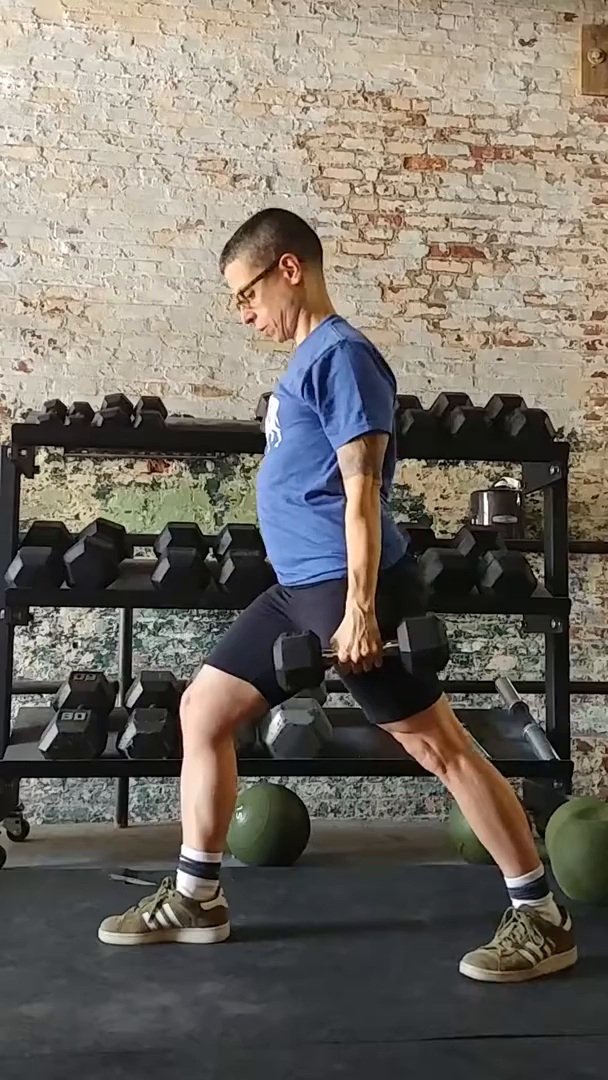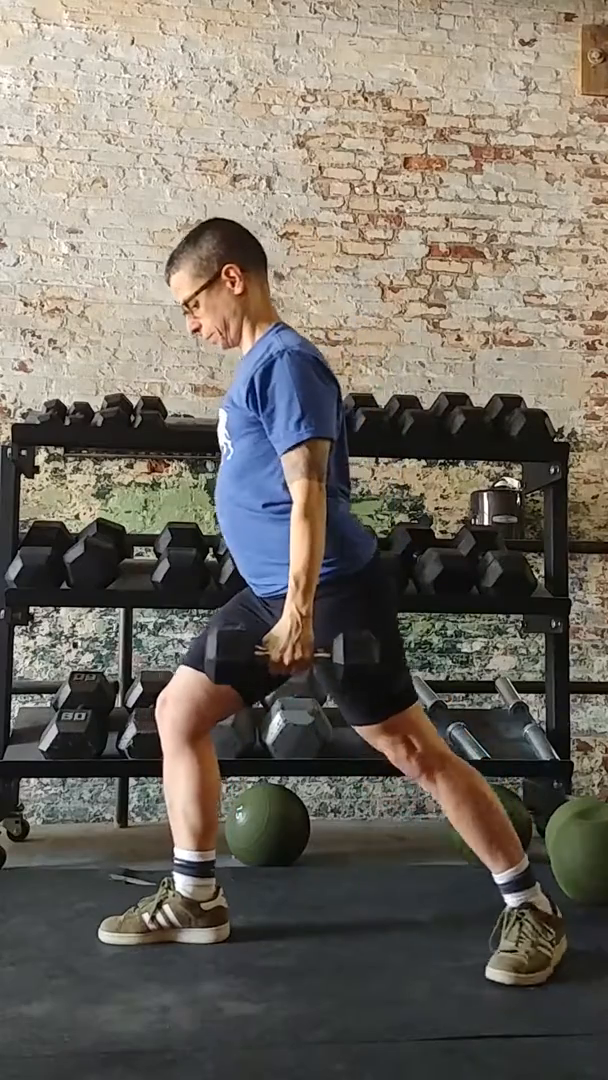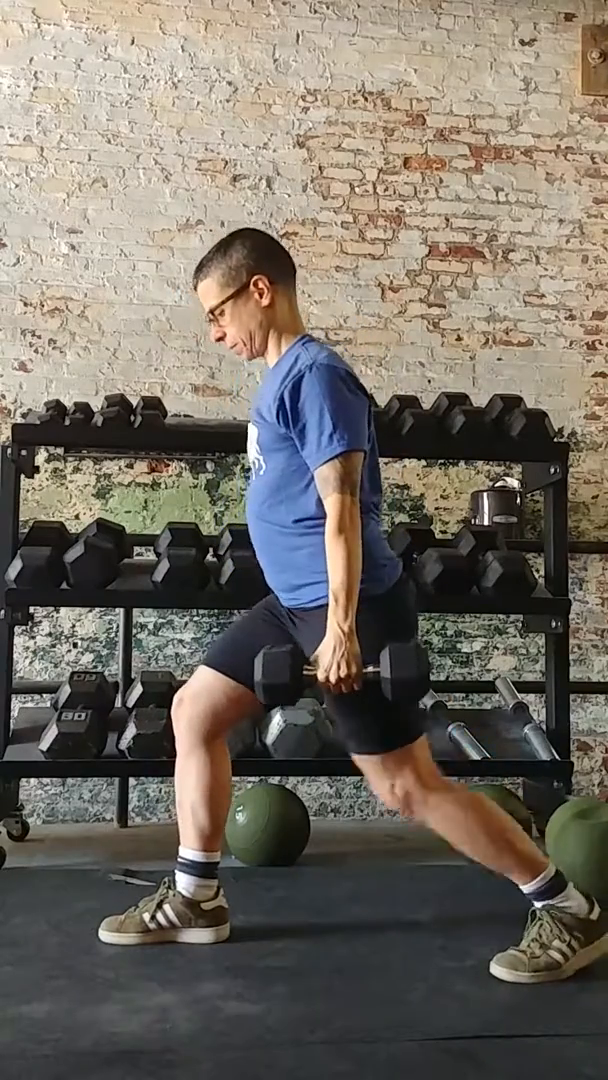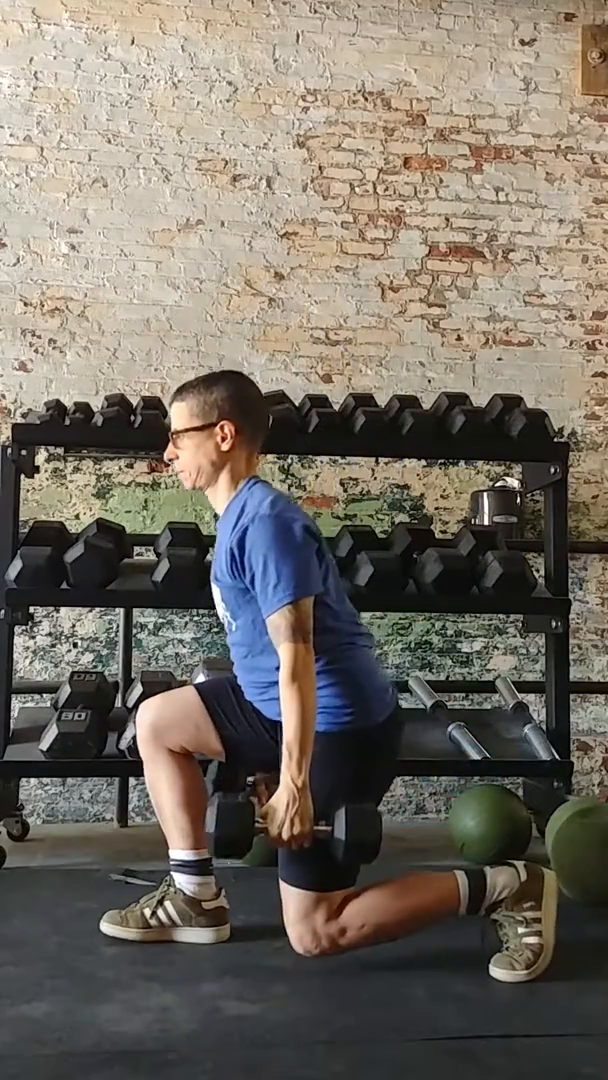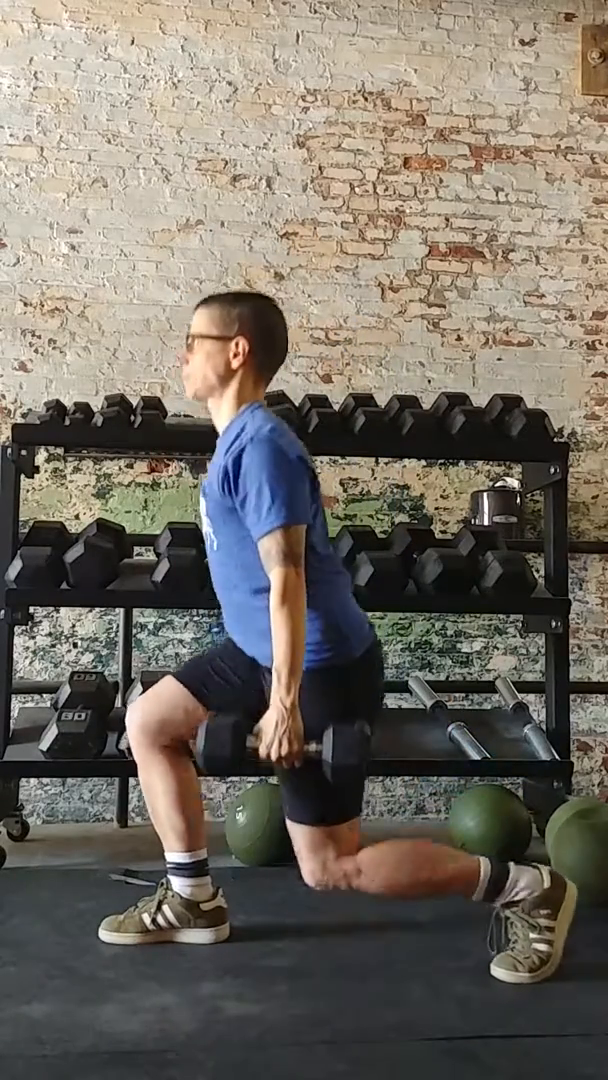
dt=0.7s
person 1, frame 1
left shoulder: (342, 354)
right shoulder: (308, 360)
left elbow: (363, 492)
left wrist: (360, 608)
left hip: (347, 588)
right hip: (299, 586)
left knee: (440, 745)
right knee: (201, 711)
left ankle: (542, 917)
right ankle: (195, 898)
person 1, frame 2
left shoulder: (285, 361)
right shoulder: (257, 366)
left elbow: (309, 496)
left wrist: (301, 610)
left hip: (331, 589)
right hip: (270, 589)
left knee: (416, 750)
right knee: (178, 712)
left ankle: (531, 907)
right ankle: (194, 898)
person 1, frame 3
left shoulder: (315, 374)
right shoulder: (284, 376)
left elbow: (341, 511)
left wrist: (342, 626)
left hip: (350, 606)
right hip: (295, 601)
left knee: (407, 785)
right knee: (192, 712)
right ankle: (194, 898)
person 1, frame 4
left shoulder: (265, 521)
right shoulder: (241, 515)
left elbow: (297, 657)
left wrist: (294, 783)
right wrist: (271, 758)
left hip: (338, 726)
right hip: (286, 710)
left knee: (315, 932)
right knee: (156, 723)
left ankle: (507, 889)
right ankle: (195, 898)
person 1, frame 5
left shoulder: (259, 444)
right shoulder: (237, 440)
left elbow: (288, 580)
left wrist: (284, 702)
right wrist: (268, 685)
left hip: (323, 664)
right hip: (265, 651)
left knee: (330, 864)
right knee: (148, 723)
left ankle: (527, 888)
right ankle: (192, 898)
